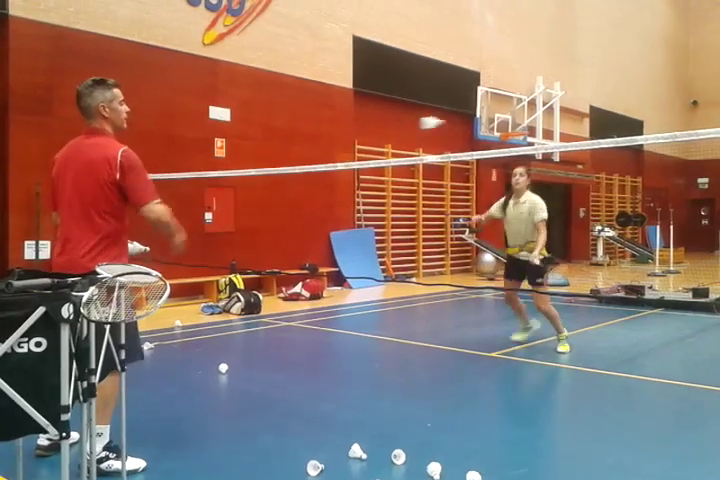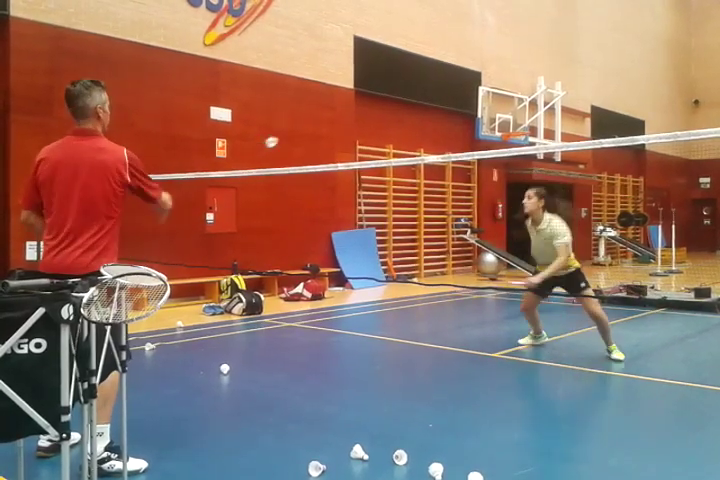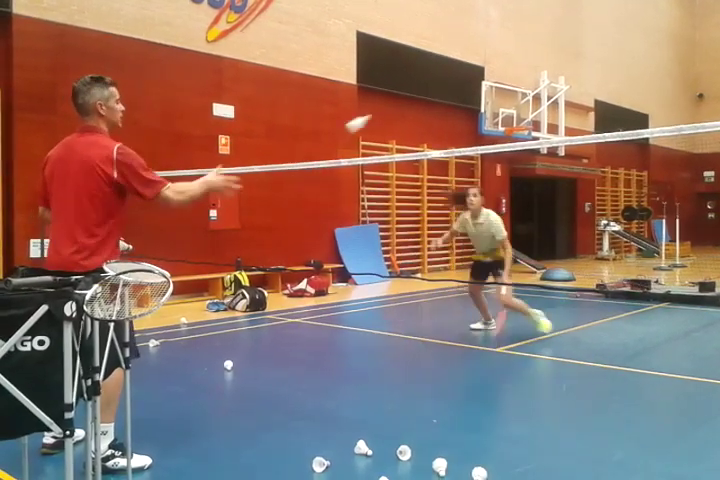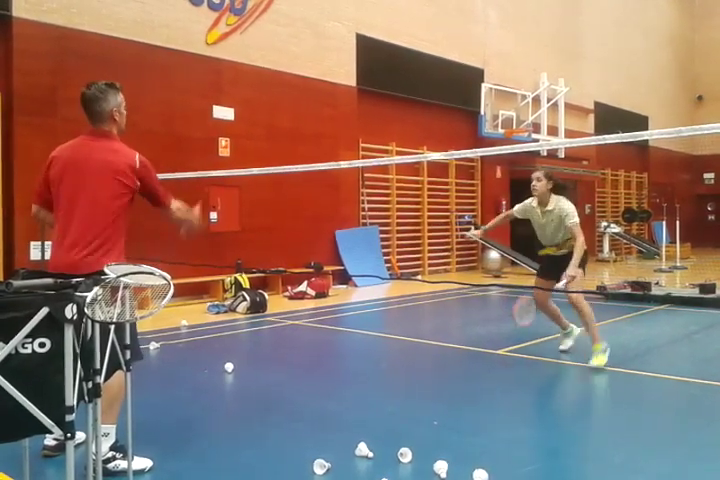
dt=1s
person 1, frame 1
left shoulder: (64, 155)
right shoulder: (119, 155)
left elbow: (59, 216)
right elbow: (155, 211)
right wrist: (176, 232)
left hip: (66, 269)
right knee: (111, 361)
left ankle: (51, 434)
right ankle: (100, 451)
person 1, frame 2
left shoulder: (46, 156)
right shoulder: (120, 158)
left elbow: (29, 217)
right elbow: (163, 203)
right wrist: (166, 200)
left hip: (54, 272)
right hip: (95, 274)
right knee: (109, 362)
left ankle: (50, 435)
right ankle: (102, 450)
person 1, frame 3
left shoulder: (56, 154)
right shoulder: (115, 154)
left elbow: (45, 213)
right elbow: (169, 194)
right wrist: (209, 182)
left hip: (59, 269)
right hip: (94, 272)
right knee: (113, 358)
left ankle: (54, 431)
right ankle: (105, 447)
person 1, frame 4
left shoulder: (59, 155)
right shoulder: (131, 161)
left elbow: (39, 211)
right elbow: (171, 208)
right wrist: (191, 218)
left hip: (61, 271)
right hip: (101, 273)
right knee: (116, 360)
left ankle: (56, 434)
right ankle: (107, 450)
person 2, frame 1
left shoulder: (536, 202)
right shoulder: (504, 203)
left elbow: (542, 231)
right elbow: (486, 218)
left wrist: (536, 252)
right wrist: (478, 218)
left hip: (532, 256)
right hip: (514, 256)
left knee: (542, 305)
right knee: (510, 297)
left ankle: (562, 335)
right ankle: (528, 324)
person 2, frame 2
left shoulder: (556, 226)
right shoulder: (530, 223)
left elbow: (563, 259)
left wrist: (540, 278)
left hip: (567, 271)
right hip: (545, 269)
left knee: (595, 312)
right knee: (526, 308)
left ankle: (611, 346)
right ankle: (538, 335)
person 2, frame 3
left shoulder: (493, 219)
right shoulder: (464, 218)
left elbow: (506, 248)
right elbow: (452, 232)
left wrist: (506, 274)
right wrist: (440, 241)
left hip: (498, 258)
right hip: (481, 257)
left knee: (505, 300)
right knee: (474, 292)
left ankle: (536, 316)
right ankle: (488, 321)
person 2, frame 4
left shoulder: (564, 206)
right shoulder: (530, 205)
left elbow: (579, 237)
right elbow: (507, 215)
left wrist: (573, 266)
right wrist: (482, 230)
left hip: (571, 254)
right hip: (550, 253)
left knee: (575, 298)
right knee: (540, 300)
left ankle: (599, 346)
right ankle: (568, 329)
